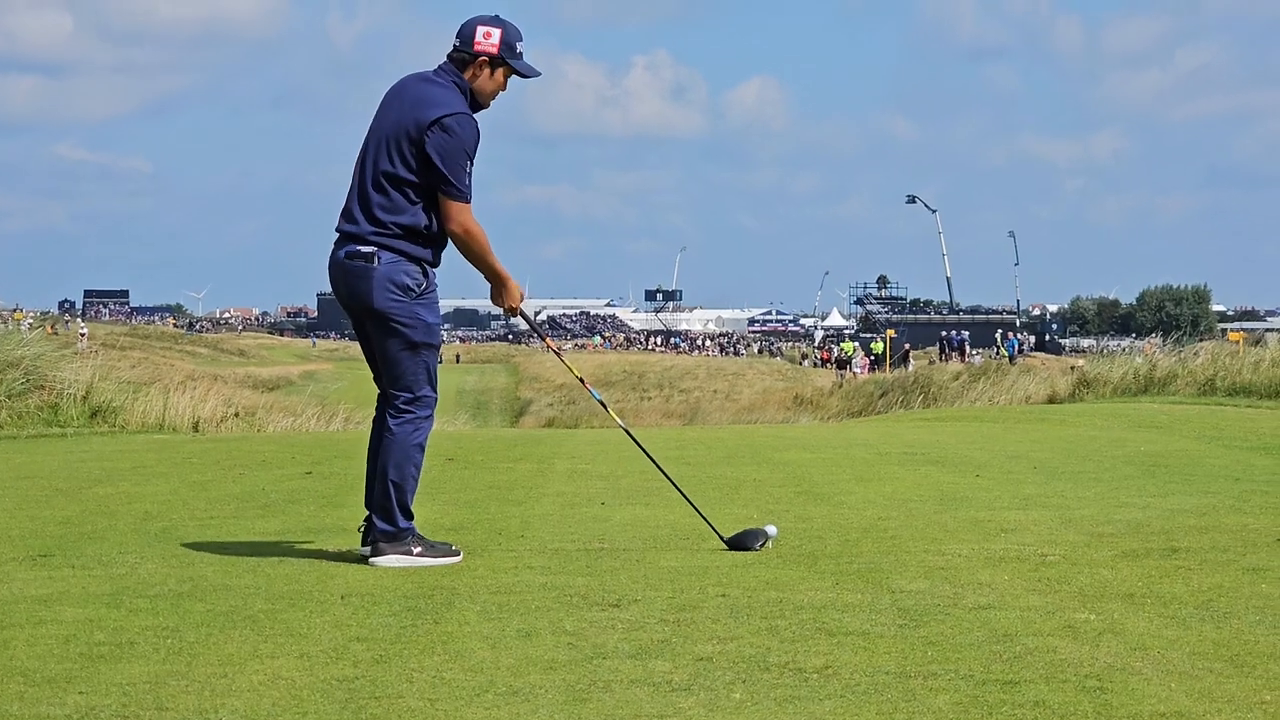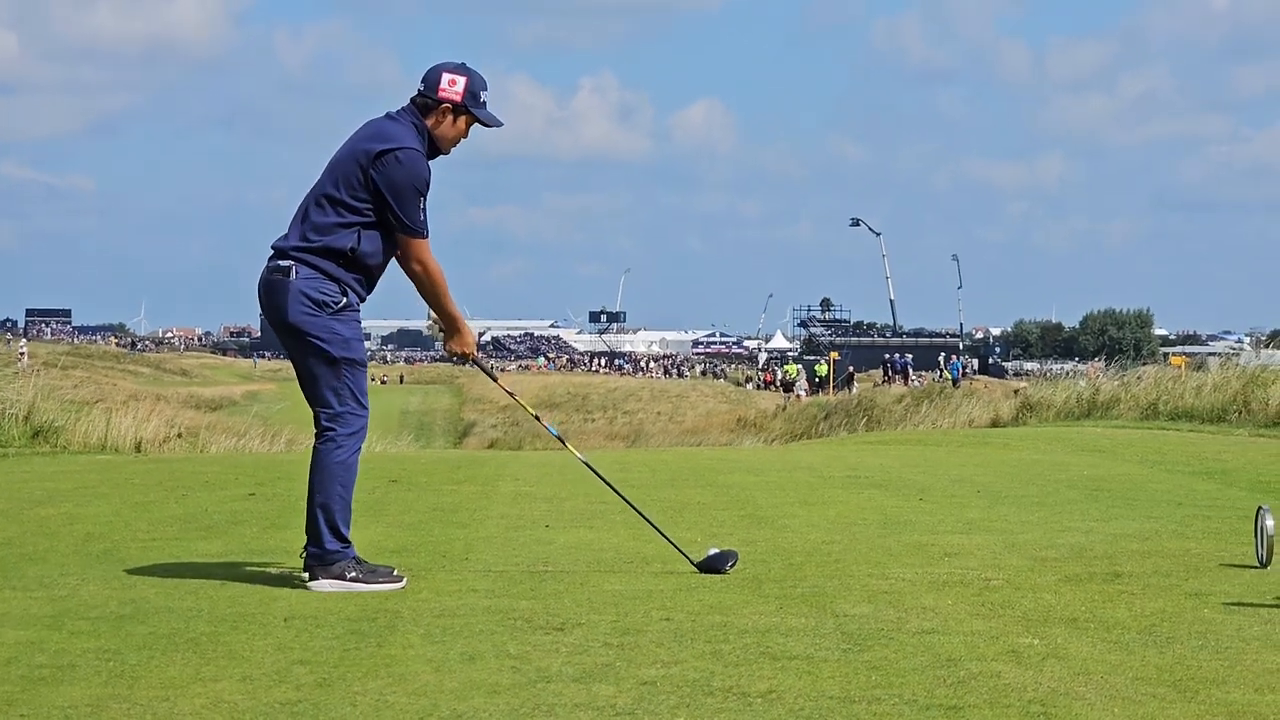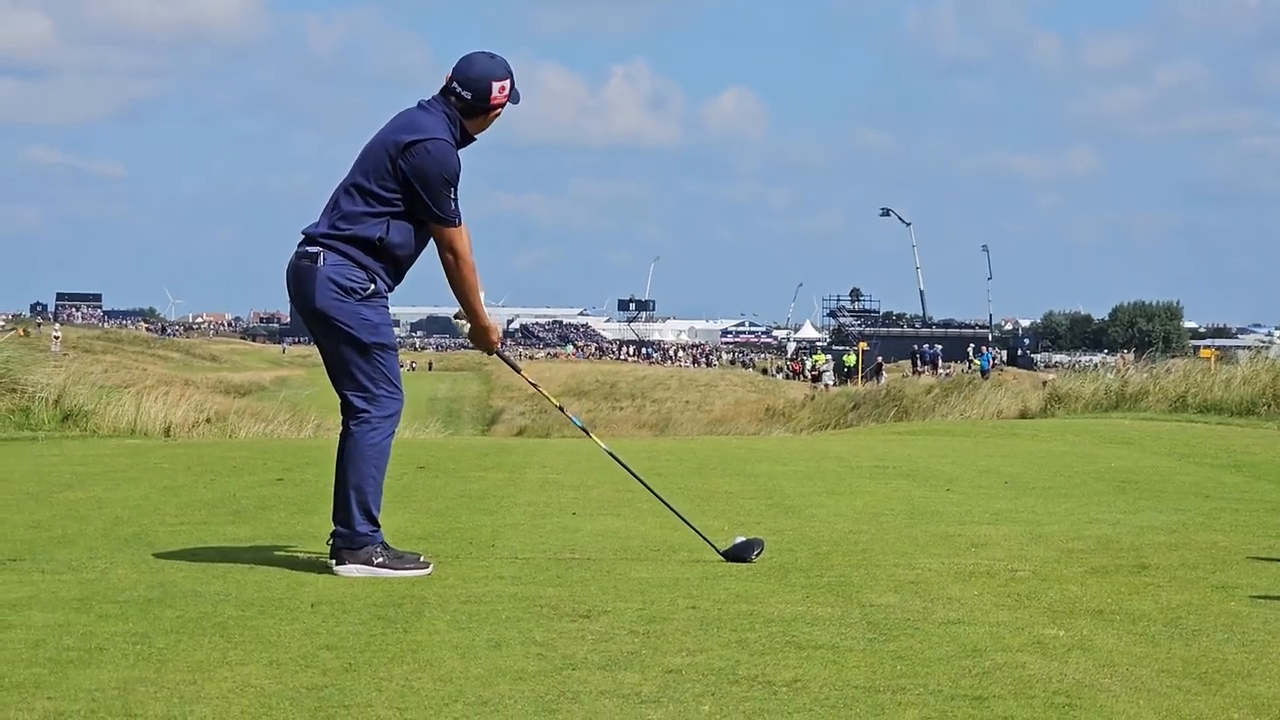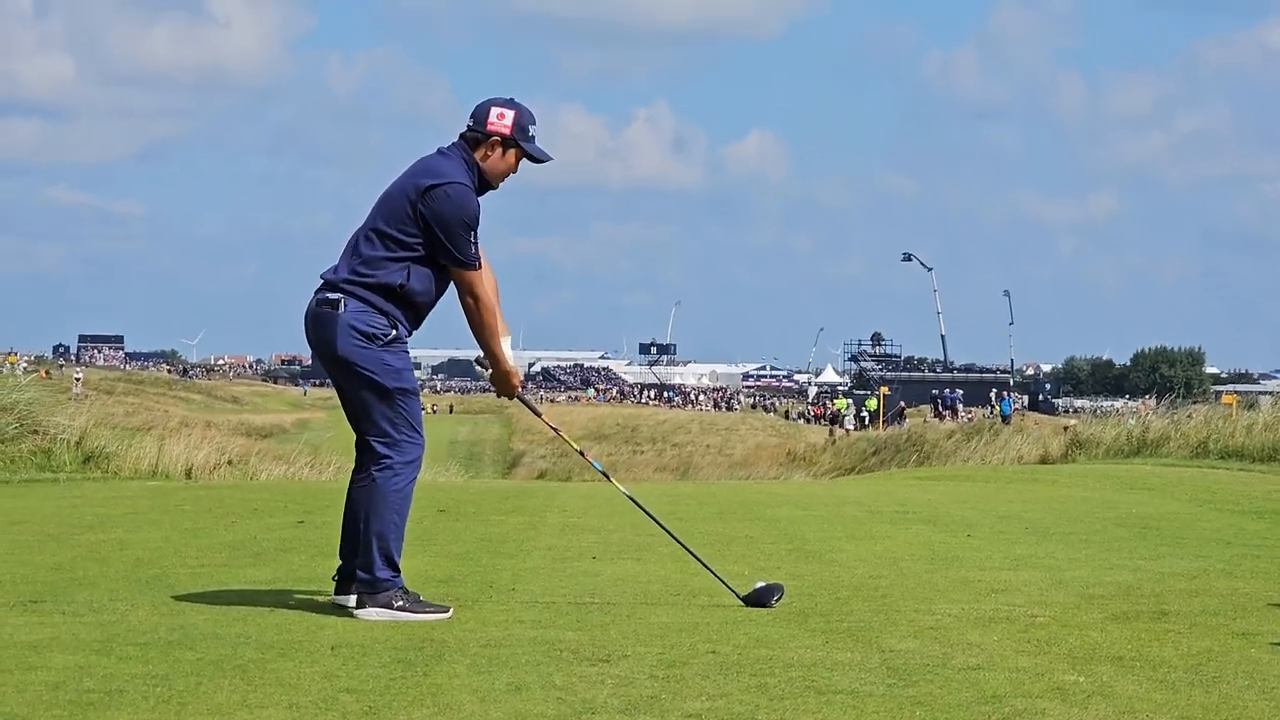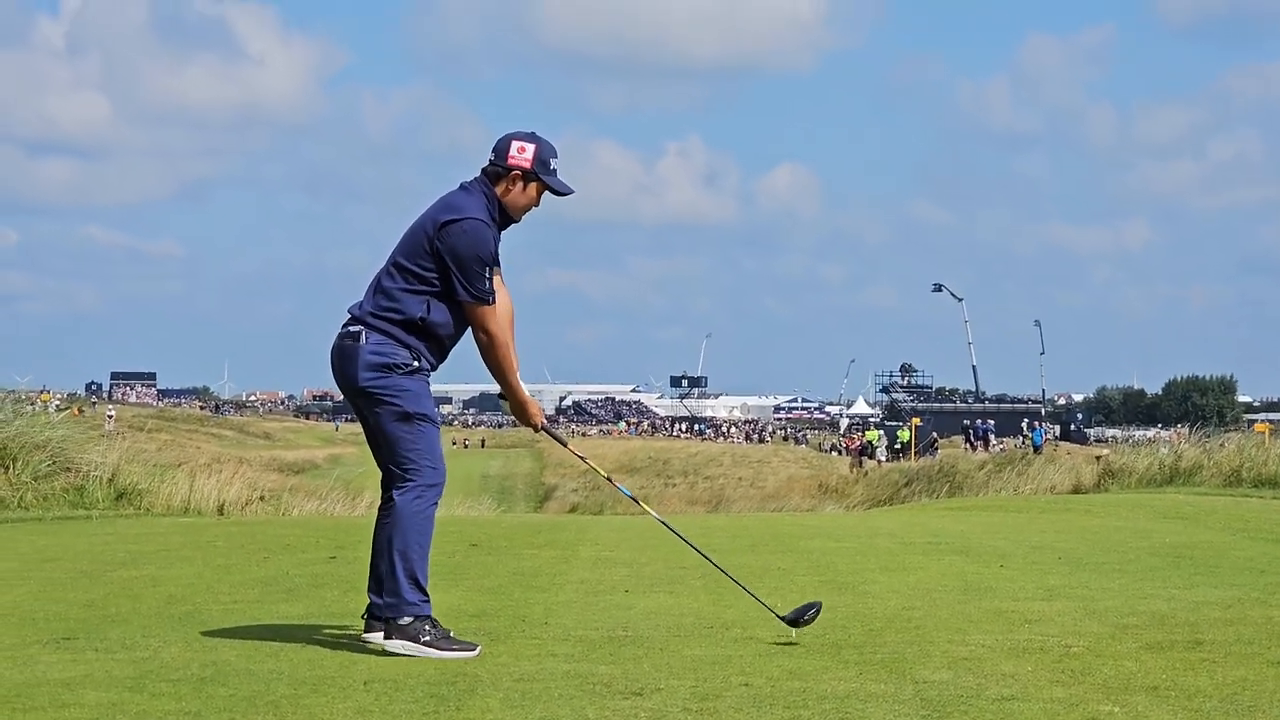
dt=1s
person 1, frame 1
left shoulder: (407, 88)
right shoulder: (453, 121)
left elbow: (369, 168)
right elbow: (459, 224)
right wrist: (502, 282)
left hip: (353, 260)
right hip: (396, 270)
left knee: (395, 397)
right knee: (413, 402)
left ankle: (380, 527)
right ankle: (393, 537)
person 1, frame 2
left shoulder: (387, 133)
right shoulder: (403, 155)
left elbow: (401, 247)
right elbow: (419, 258)
left wrist: (440, 310)
right wrist: (456, 326)
left hip: (294, 285)
right hip: (318, 290)
left knee: (338, 420)
right knee: (345, 420)
left ankle: (324, 550)
right ankle: (331, 561)
person 1, frame 3
left shoulder: (424, 124)
right shoulder: (432, 147)
left elbow: (454, 228)
right elbow: (453, 249)
left wrist: (476, 304)
right wrist: (481, 323)
left hip: (324, 274)
right hip: (346, 279)
left knee: (367, 407)
right knee: (378, 405)
left ankle: (351, 536)
right ankle: (358, 545)
person 1, frame 4
left shoulder: (444, 173)
right shoulder: (451, 190)
left elbow: (480, 268)
right elbow: (474, 294)
left wrist: (504, 345)
right wrist: (501, 367)
left hip: (339, 318)
right hip: (365, 324)
left knee: (380, 448)
right knee: (399, 450)
left ankle: (355, 576)
right ankle: (379, 588)
person 1, frame 5
left shoulder: (474, 211)
right shoulder: (469, 225)
left elbow: (499, 300)
right elbow: (488, 329)
left wrist: (516, 381)
right wrist: (519, 399)
left hip: (371, 356)
right hip: (387, 358)
left knee: (406, 479)
right knee: (421, 479)
left ankle: (384, 613)
right ankle: (409, 617)
